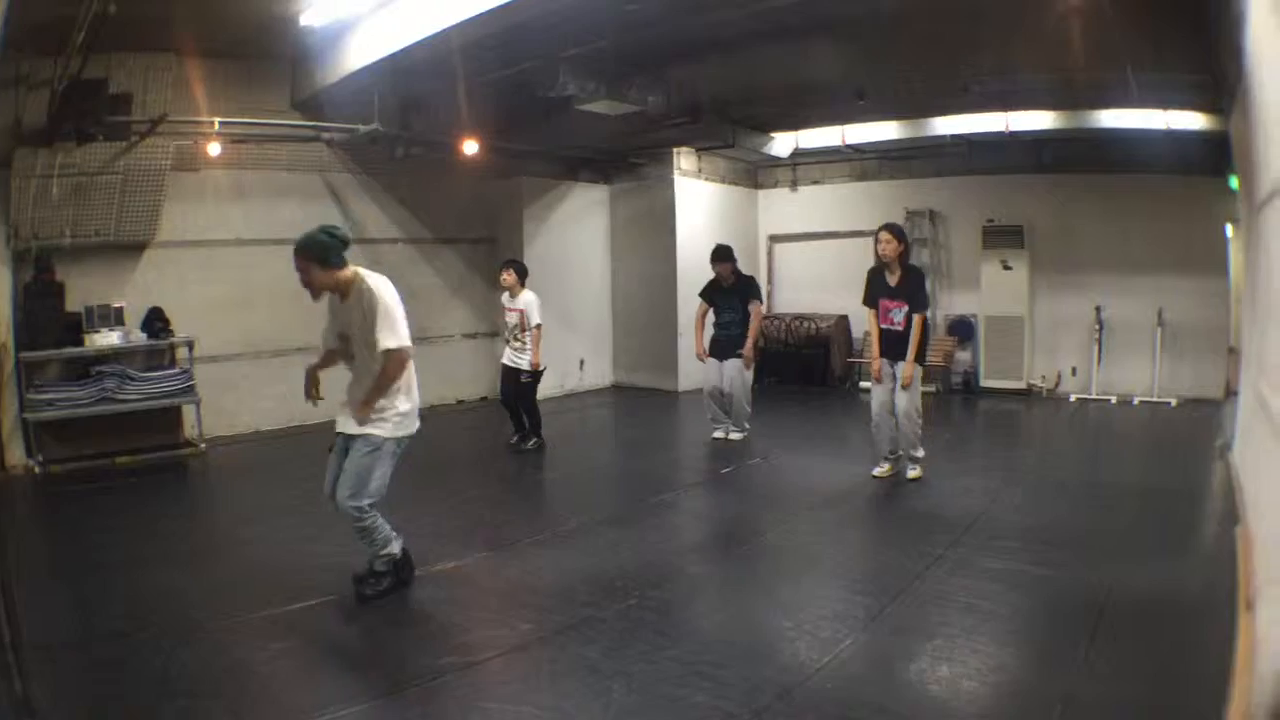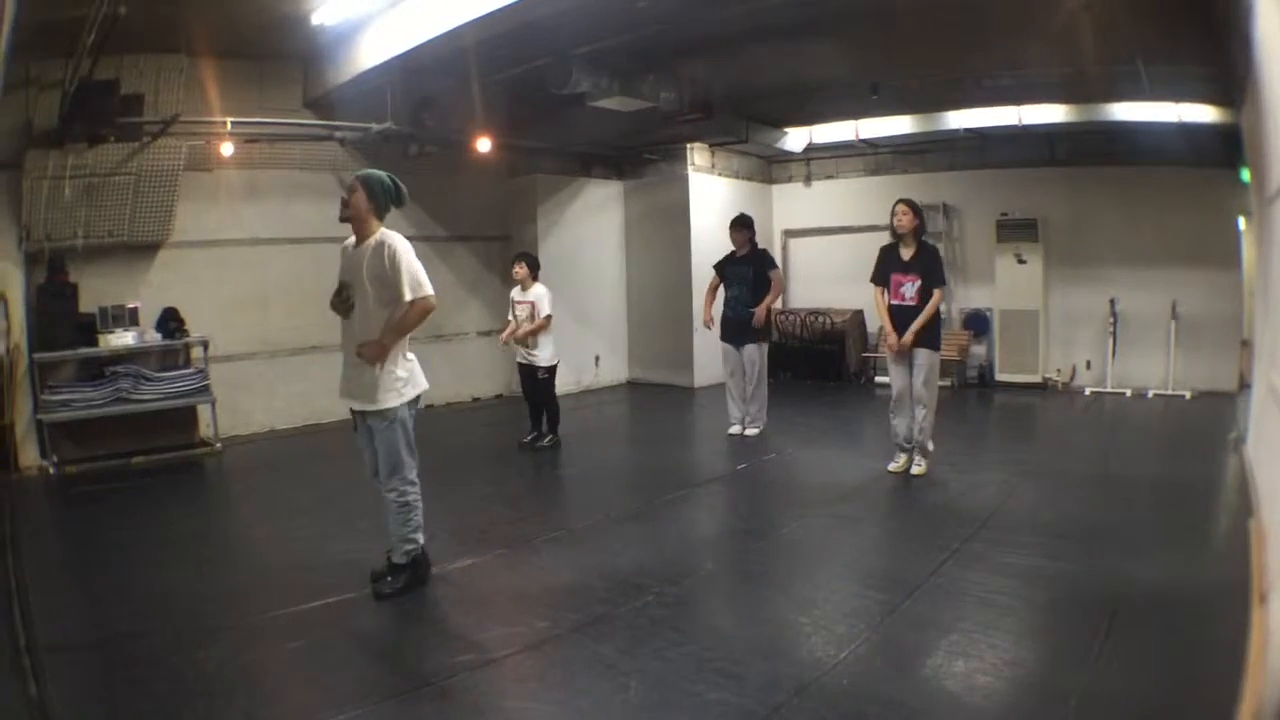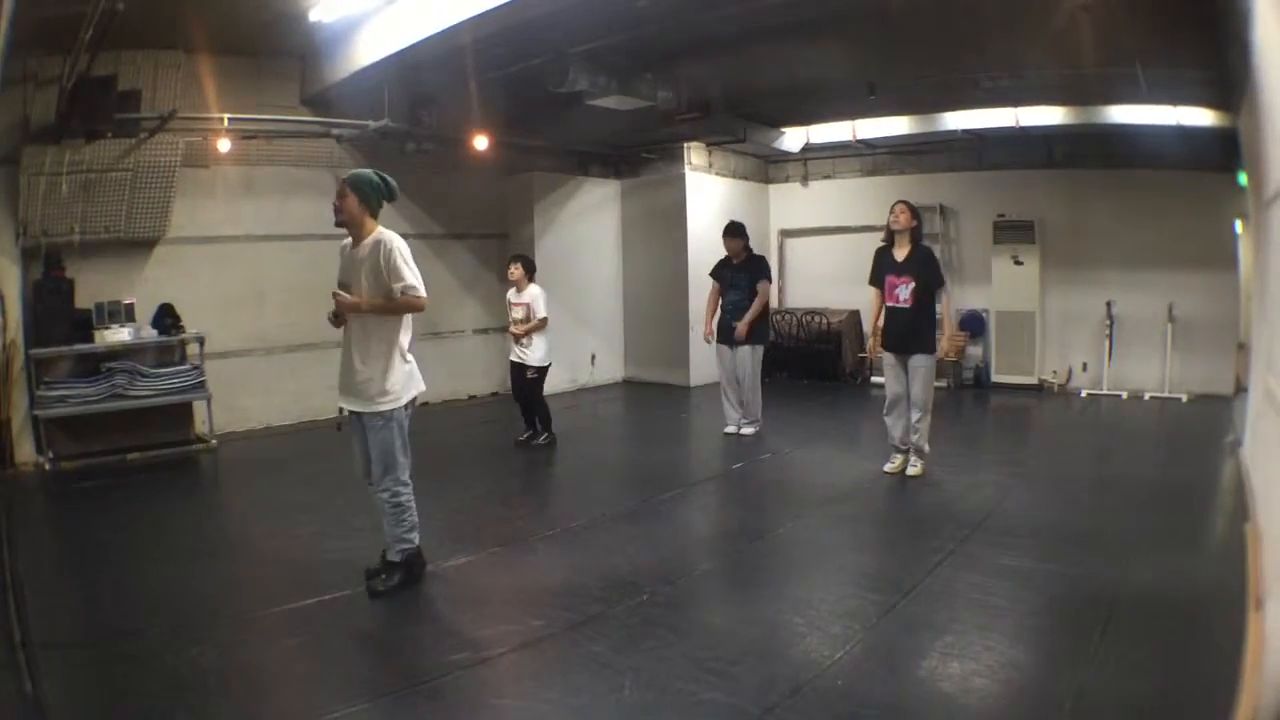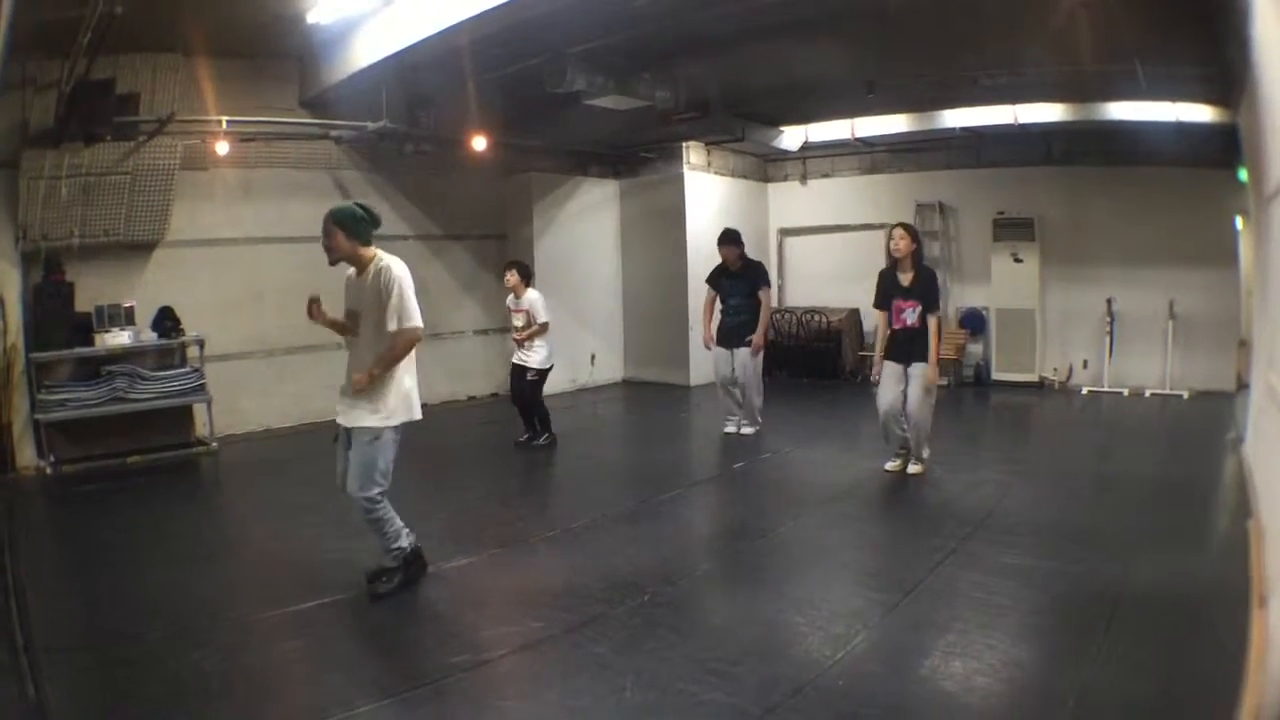
dt=0.5s
person 1, frame 1
left shoulder: (375, 290)
right shoulder: (335, 298)
left elbow: (400, 353)
left wrist: (368, 403)
right wrist: (316, 369)
left hip: (388, 414)
right hip: (359, 412)
left knee: (354, 499)
right knee: (335, 492)
left ankle: (393, 564)
right ankle: (388, 556)
person 1, frame 2
left shoulder: (392, 246)
right shoulder: (348, 248)
left elbow: (425, 301)
left wrist: (385, 342)
right wrist: (339, 303)
left hip: (389, 383)
right hip: (361, 382)
left knee: (399, 477)
right knee: (382, 476)
left ankle: (411, 560)
right ankle: (403, 555)
person 1, frame 3
left shoulder: (388, 245)
right shoulder: (346, 249)
left elbow: (416, 300)
left wrist: (361, 305)
right wrist: (341, 313)
left hip: (388, 384)
right hip: (358, 383)
left knee: (392, 479)
right knee: (374, 477)
left ankle: (406, 558)
right ankle: (397, 552)
person 1, frame 4
left shoulder: (391, 271)
right shoulder: (352, 277)
left elbow: (412, 331)
left wrist: (372, 373)
right wrist: (325, 320)
left hip: (384, 404)
right hip: (356, 401)
left knee: (365, 490)
right knee: (352, 484)
left ankle: (405, 556)
right ankle: (400, 553)
person 2, frame 1
left shoulder: (915, 275)
right shoulder: (874, 275)
left elbow: (918, 320)
right elbow: (872, 316)
left wrist: (910, 362)
right wrist: (875, 356)
left hip: (908, 351)
right hip: (884, 351)
left knee: (906, 407)
right knee: (879, 408)
left ankle: (914, 458)
right ankle: (889, 458)
person 2, frame 2
left shoulder: (929, 253)
right shoulder: (887, 253)
left elbow: (937, 296)
right elbow: (879, 292)
left wrist: (913, 329)
right wrist: (888, 329)
left hip: (924, 334)
right hip: (896, 334)
left knee: (923, 395)
right knee: (899, 393)
left ankle: (921, 453)
right ankle: (903, 450)
person 2, frame 3
left shoulder: (924, 254)
right shoulder: (881, 254)
left elbow: (941, 294)
left wrist: (947, 334)
right wrist: (871, 331)
left hip: (920, 339)
right hip: (892, 338)
left knee: (919, 400)
right knee: (895, 397)
left ankle: (917, 454)
right ankle: (899, 451)
person 2, frame 4
left shoulder: (927, 276)
right shoulder: (885, 276)
left elbow: (933, 322)
right elbow: (882, 318)
left wrist: (933, 363)
right wrist: (877, 359)
left hip: (920, 355)
right hip: (894, 354)
left knee: (917, 409)
right knee: (886, 408)
left ankle: (917, 456)
right ankle: (900, 452)
person 3, frame 1
left shoulder: (748, 284)
right shoulder: (712, 286)
left elbow: (756, 314)
right elbow: (700, 315)
left wrist: (749, 345)
right wrist: (699, 343)
left hip: (740, 348)
right hip: (717, 346)
left knee: (734, 389)
right knee: (711, 388)
left ankle: (738, 427)
right ankle: (721, 425)
person 3, frame 2
left shoulder: (761, 257)
right shoulder: (727, 260)
left elbow: (779, 282)
right elbow: (713, 285)
left wrist: (765, 307)
right wrist: (707, 309)
left hip: (753, 327)
right hip: (729, 326)
left knee: (755, 376)
right knee: (732, 375)
left ankle: (755, 422)
right ankle: (737, 420)
person 3, frame 3
left shoulder: (758, 263)
right shoulder: (722, 265)
left elbow: (763, 295)
right elbow: (714, 294)
left wrist: (746, 322)
right wrist: (708, 323)
left hip: (751, 331)
right hip: (726, 330)
left knee: (748, 378)
right knee: (728, 378)
left ankle: (751, 421)
right ankle: (733, 420)
person 3, frame 4
left shoulder: (756, 269)
right shoulder: (719, 272)
left elbow: (765, 302)
right elbow: (710, 301)
left wrist: (760, 333)
right wrist: (707, 330)
left hip: (748, 335)
right hip: (725, 333)
left knee: (747, 379)
right knee: (723, 378)
left ankle: (751, 421)
right ankle: (732, 420)
person 4, frame 1
left shoulder: (529, 298)
right shoulder: (504, 297)
left elbow: (536, 328)
left wrist: (535, 354)
right wrist: (508, 339)
left hip: (528, 360)
right hip: (510, 357)
left knee: (527, 399)
right knee: (507, 396)
left ankle: (536, 437)
right ankle: (520, 431)
person 4, frame 2
left shoulder: (541, 291)
right shoulder: (514, 293)
left elbow: (546, 320)
left wrist: (524, 332)
right wrist: (507, 333)
left hip: (543, 355)
right hip: (524, 355)
left knee: (546, 395)
right knee: (530, 395)
left ankle: (552, 434)
right ankle: (536, 431)
person 4, frame 3
left shoulder: (535, 292)
right shoulder: (510, 294)
left elbow: (542, 321)
left wrist: (522, 329)
right wrist: (512, 329)
left hip: (536, 355)
right hip: (517, 354)
left knee: (534, 395)
right knee: (519, 395)
left ankle: (547, 432)
right ankle: (531, 429)
person 4, frame 4
left shoulder: (534, 297)
right shoulder: (510, 300)
left elbow: (544, 325)
left wrist: (525, 335)
right wrist: (515, 335)
left hip: (538, 357)
right hip: (520, 357)
left knee: (532, 397)
right knee: (517, 396)
left ankle: (547, 433)
right ankle: (531, 430)
